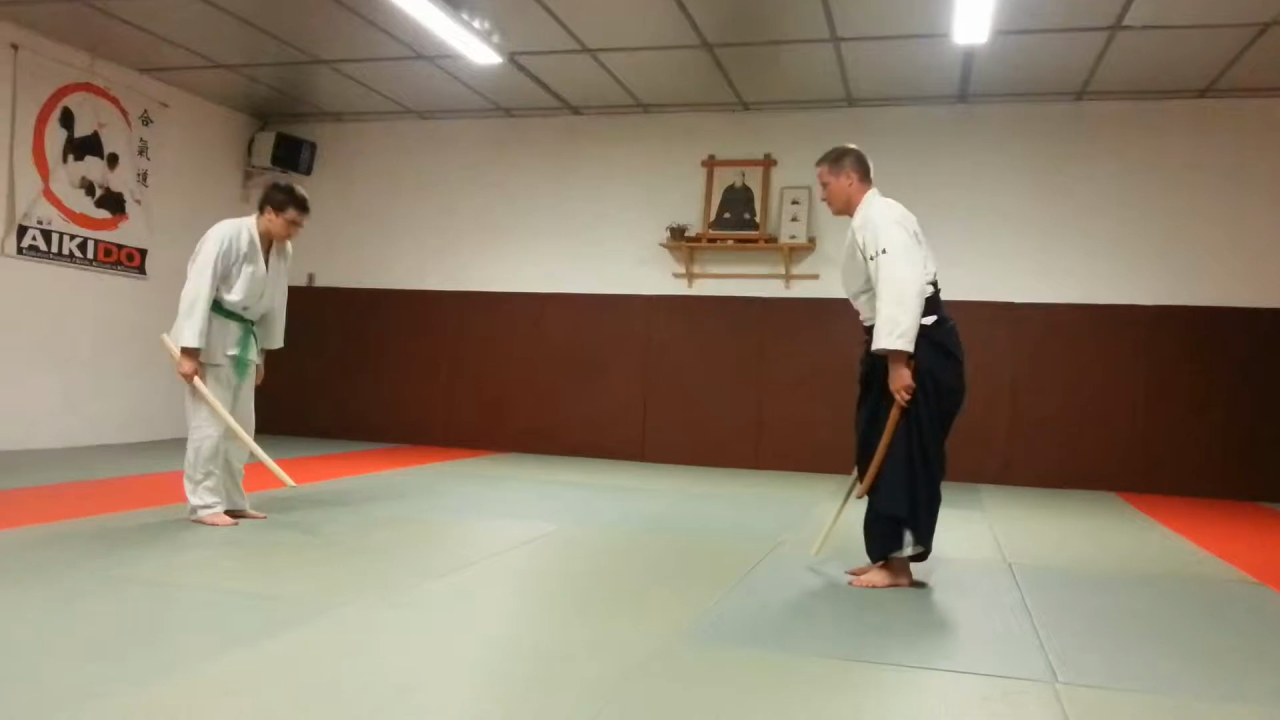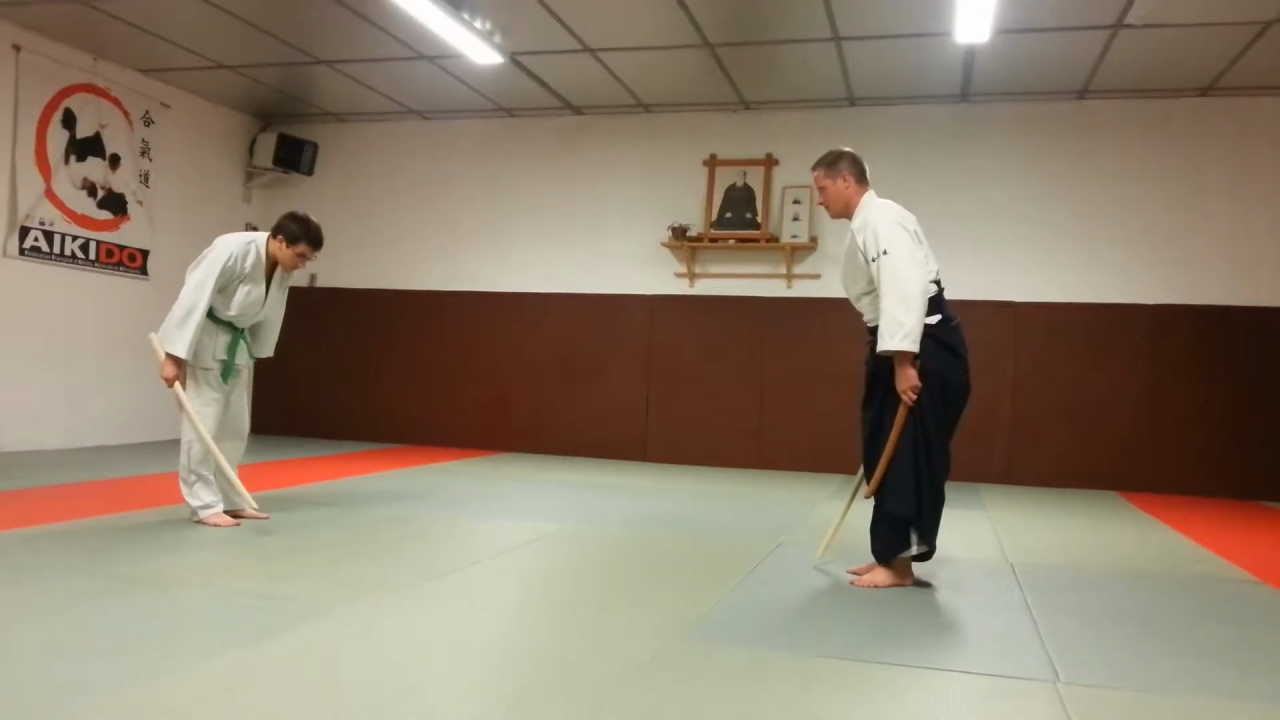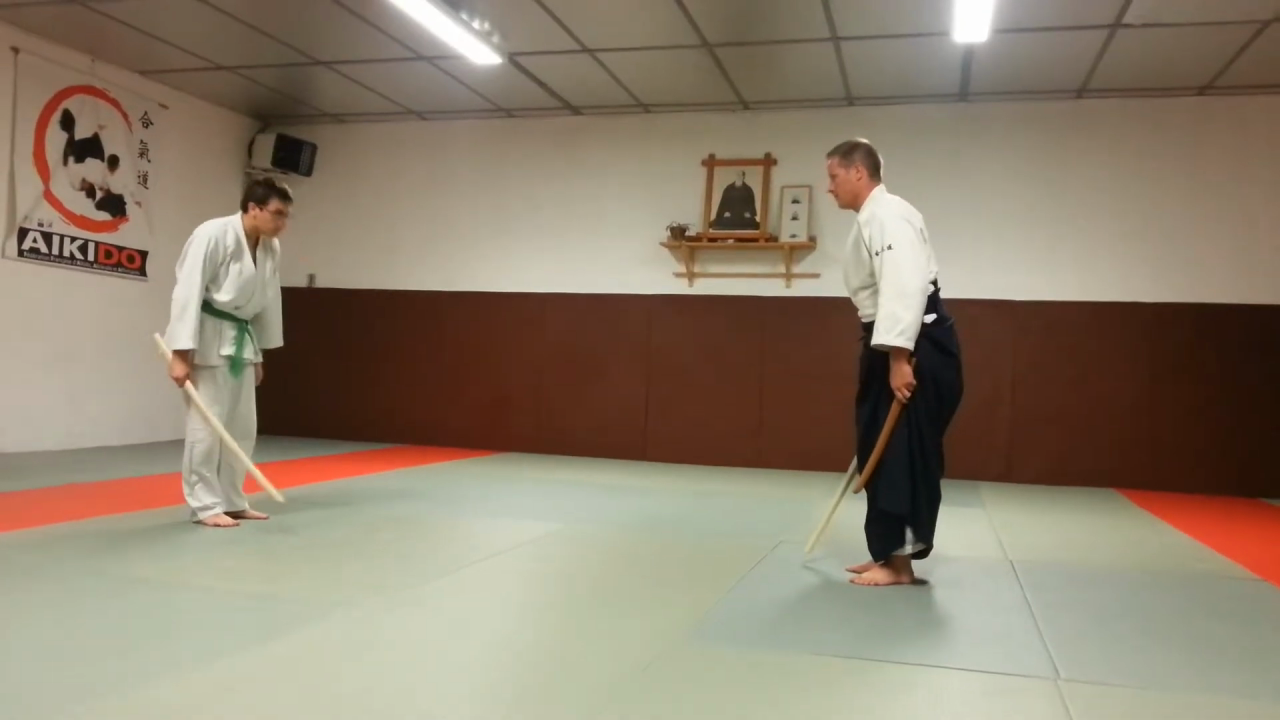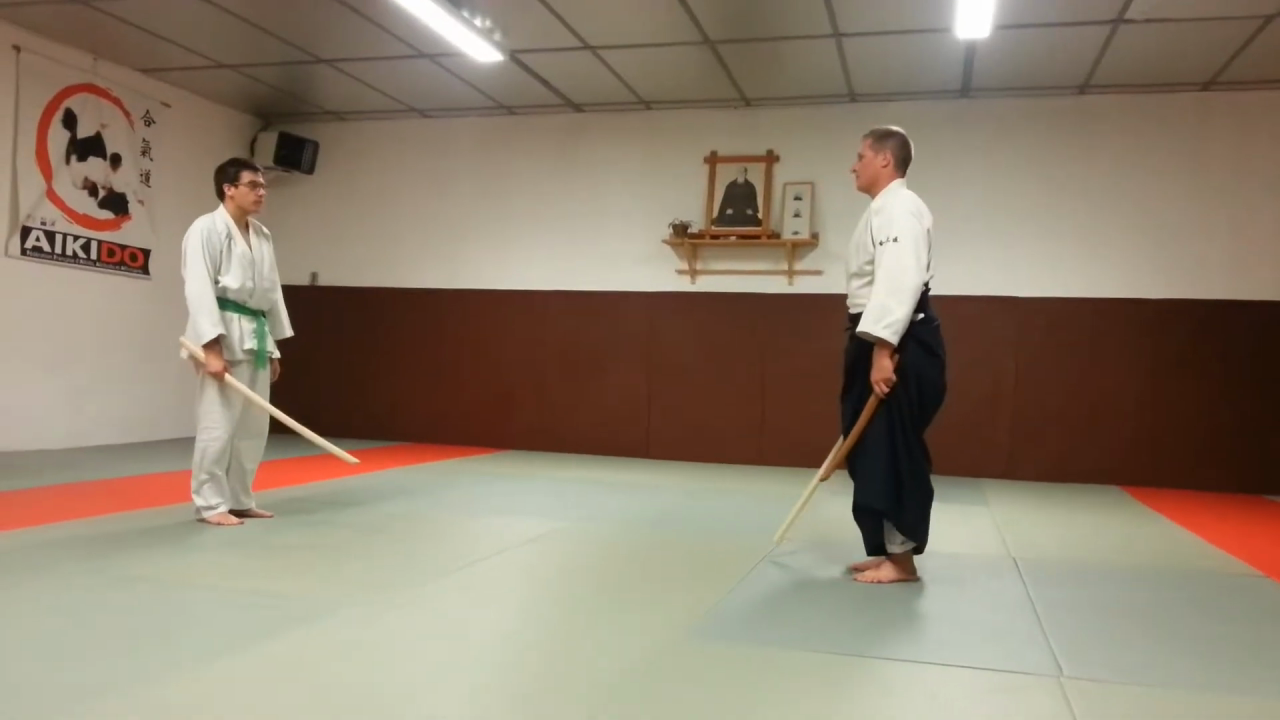
dt=0.5s
person 1, frame 1
left shoulder: (881, 218)
right shoulder: (867, 223)
left elbow: (902, 290)
left wrist: (899, 361)
right wrist: (889, 358)
left hip: (920, 351)
right hip: (901, 347)
left knee: (905, 454)
right knee: (882, 453)
left ankle: (896, 564)
right ankle: (889, 555)
person 1, frame 2
left shoulder: (880, 219)
right shoulder: (866, 225)
left elbow: (905, 290)
left wrist: (905, 363)
right wrist: (894, 360)
left hip: (924, 349)
right hip: (903, 347)
left knee: (909, 454)
right knee: (887, 454)
left ankle: (899, 563)
right ankle: (892, 555)
person 1, frame 3
left shoulder: (888, 214)
right shoulder: (872, 219)
left elbow: (905, 288)
left wrist: (900, 359)
left hip: (916, 348)
right hip: (896, 345)
left knee: (904, 453)
right knee: (881, 451)
left ankle: (900, 562)
right ankle: (890, 553)
person 1, frame 4
left shoulder: (899, 208)
right shoulder: (883, 211)
left elbow: (899, 284)
left wrist: (883, 352)
left hip: (897, 345)
right hip: (881, 342)
left knee: (892, 450)
right knee: (871, 448)
left ankle: (901, 558)
right ankle: (889, 550)
person 2, frame 1
left shoulder: (281, 250)
right shoulder: (226, 235)
right elbow: (197, 290)
left wrist: (261, 355)
right wrist: (189, 352)
left hip: (243, 342)
right hip: (211, 340)
left knee: (240, 425)
right knee: (208, 422)
left ankle: (231, 500)
right ankle: (205, 504)
person 2, frame 2
left shoulder: (283, 266)
right shoulder: (233, 250)
right elbow: (193, 299)
left wrist: (250, 359)
right wrist: (174, 357)
left hip: (235, 345)
right hip: (202, 341)
left knee: (235, 427)
right knee: (203, 424)
left ankle: (229, 500)
right ankle: (205, 505)
person 2, frame 3
left shoulder: (271, 248)
right shoulder: (212, 235)
right elbow: (187, 294)
left wrist: (259, 355)
right wrist: (181, 355)
left hip: (240, 341)
right hip: (208, 340)
left knee: (243, 427)
right knee: (205, 426)
left ankle: (232, 501)
right ankle: (206, 506)
person 2, frame 4
left shoulder: (262, 235)
right shoulder: (206, 229)
right elbow: (199, 290)
left wrist: (273, 347)
right wrist: (212, 348)
left hip: (256, 337)
right hip: (224, 336)
left knee: (254, 426)
right knee: (219, 424)
left ankle: (239, 500)
right ankle: (210, 504)
